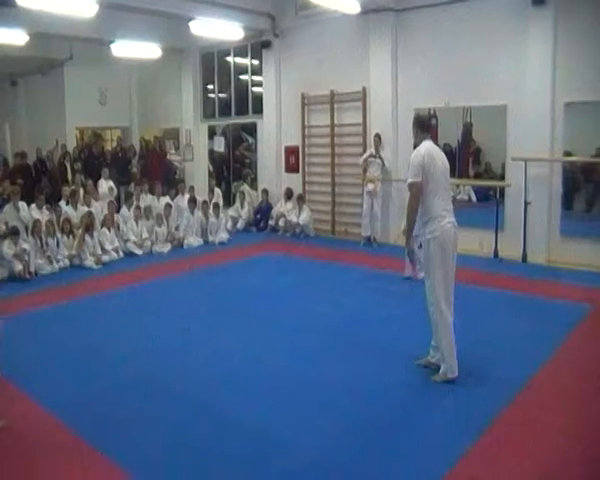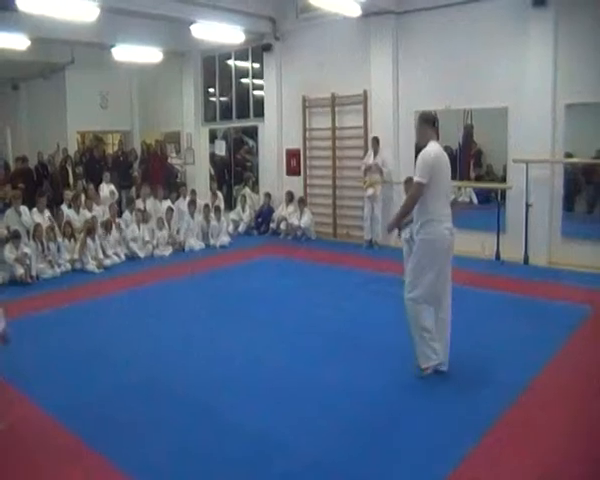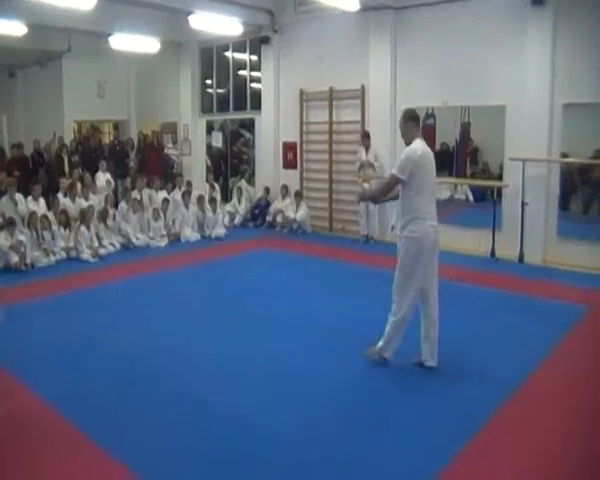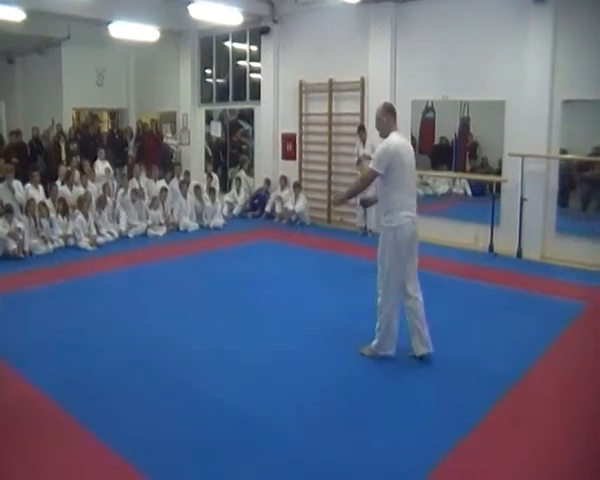
dt=0.3s
person 1, frame 1
left shoulder: (418, 155)
right shoulder: (440, 154)
left elbow: (415, 199)
left wrist: (408, 237)
left hip: (435, 232)
right hip: (449, 228)
left knee: (439, 301)
right knee: (443, 298)
left ankle: (449, 367)
right ankle: (437, 355)
person 1, frame 2
left shoulder: (427, 154)
right shoulder: (441, 153)
left elbow: (415, 196)
left wrist: (397, 219)
right wrist: (409, 217)
left hip: (430, 235)
right hip: (444, 231)
left knee: (415, 296)
right knee: (440, 298)
left ankle: (432, 356)
right ankle: (440, 357)
person 1, frame 3
left shoulder: (412, 152)
right shoulder: (425, 150)
left elbow: (389, 185)
left wrist: (368, 195)
right wrist: (380, 197)
left hip: (415, 233)
right hip: (429, 230)
left knee: (403, 296)
right knee: (428, 296)
left ankle: (384, 349)
right ankle: (429, 355)
person 1, frame 4
left shoulder: (388, 146)
right shoulder: (405, 144)
left elbow: (365, 180)
left wrist: (342, 198)
right wrist: (375, 200)
left hip: (394, 224)
right hip: (409, 221)
left knee: (388, 288)
right knee: (409, 285)
left ankle: (382, 345)
right ankle: (422, 345)
